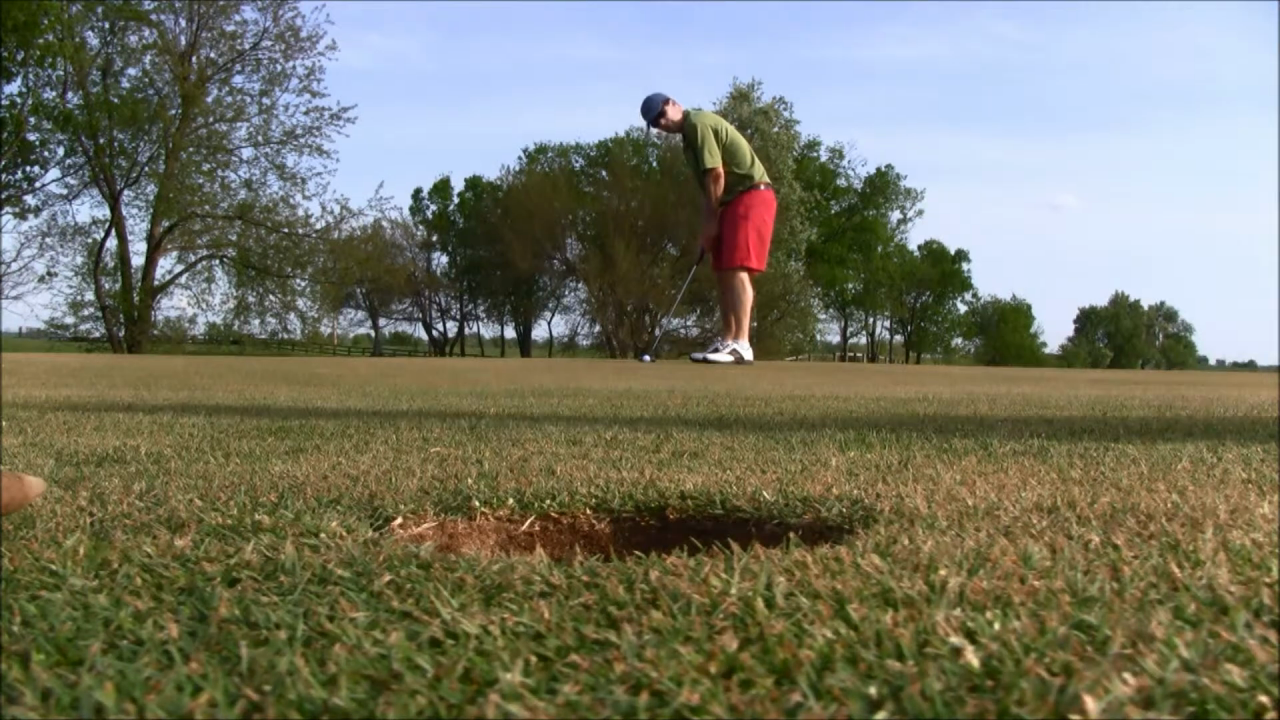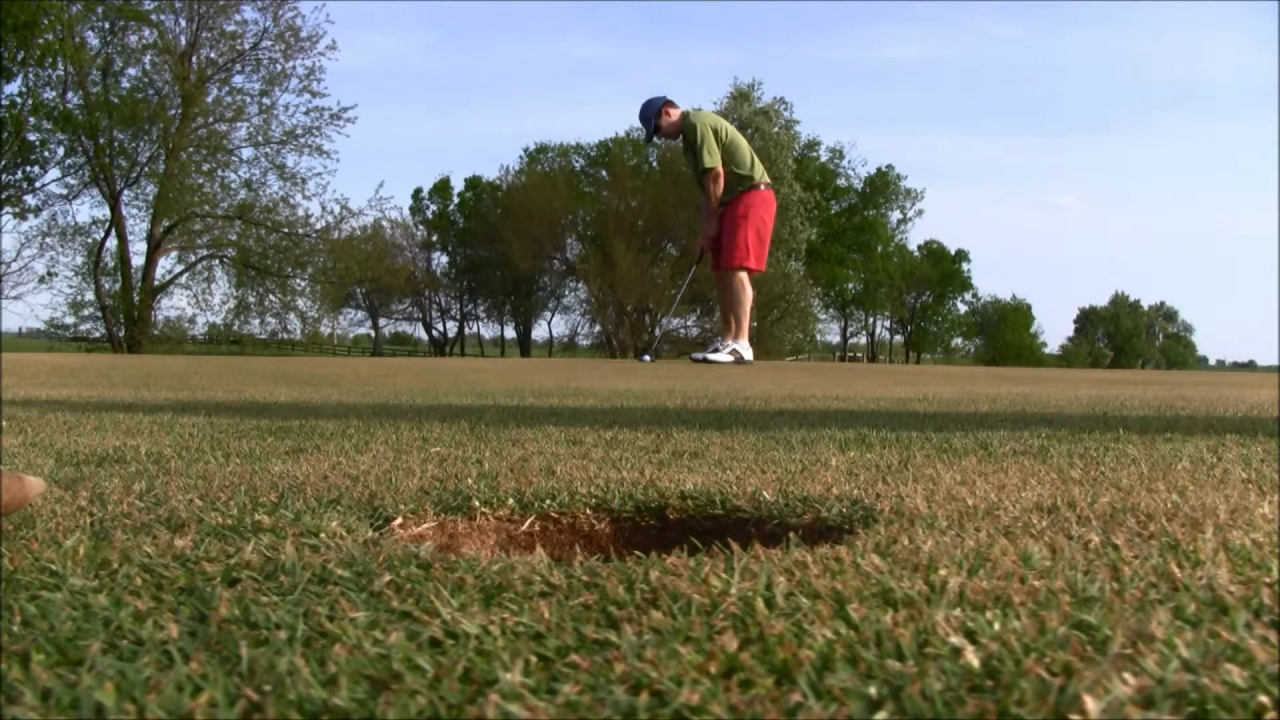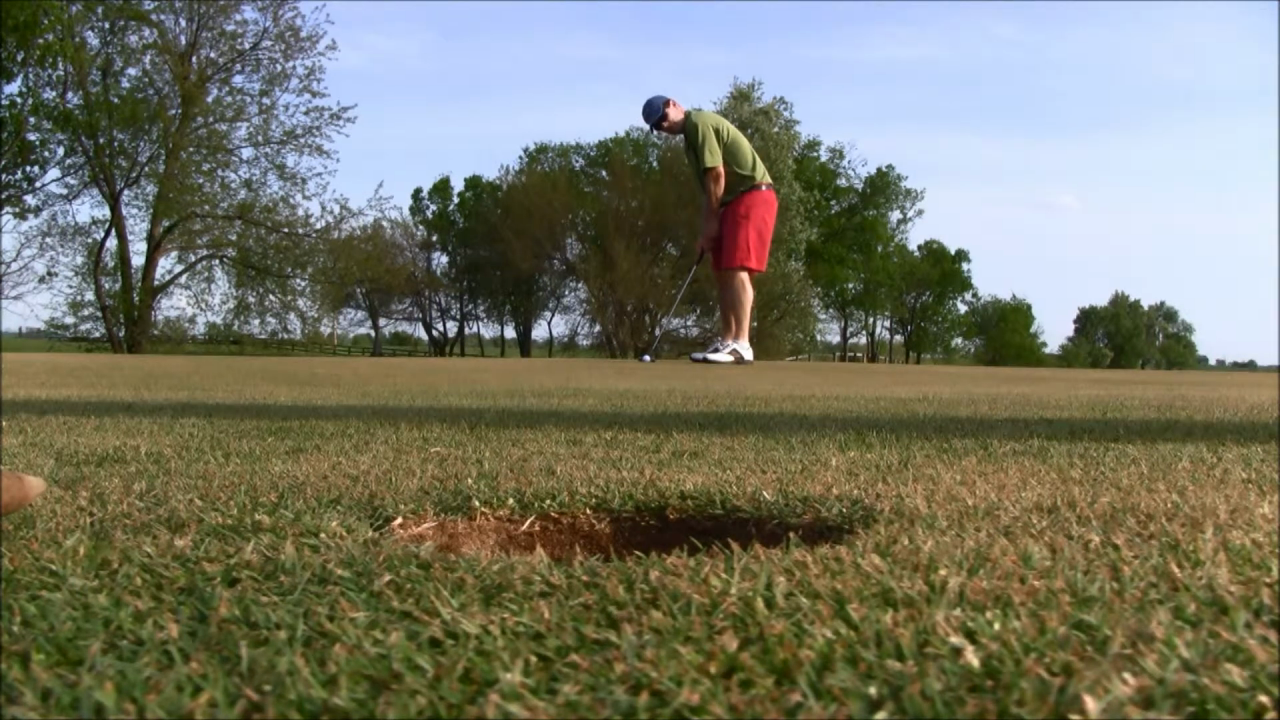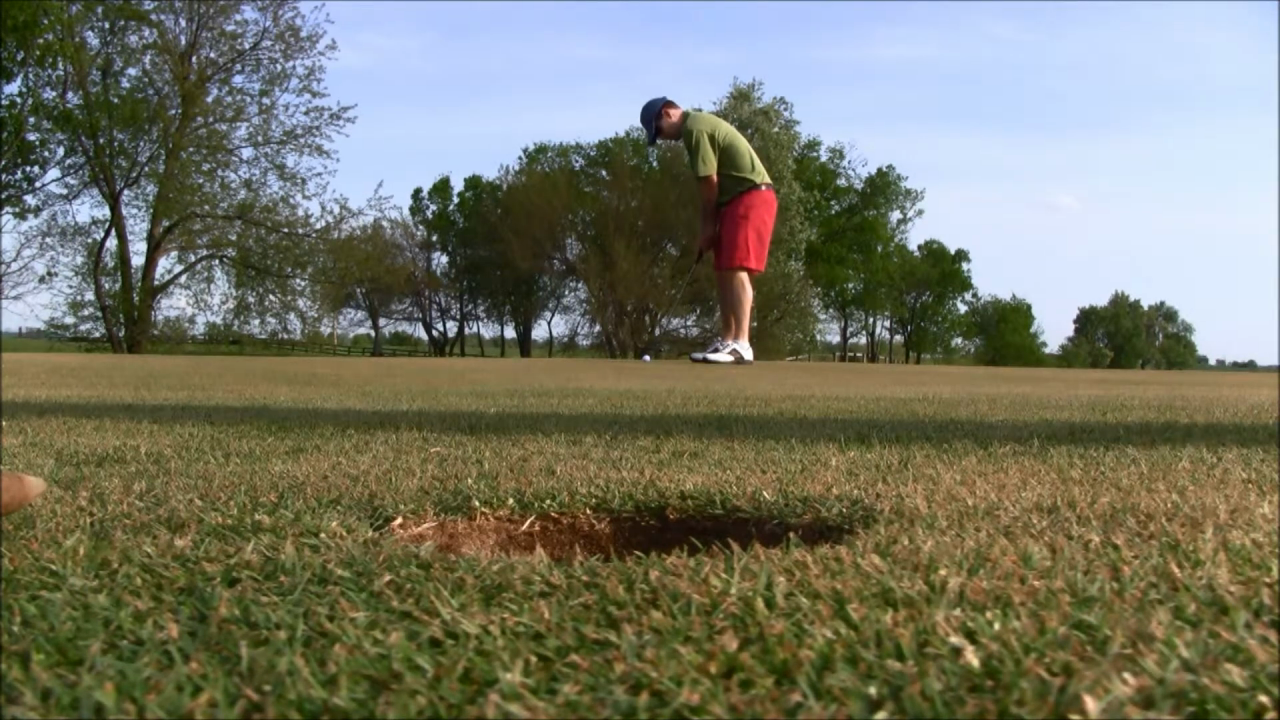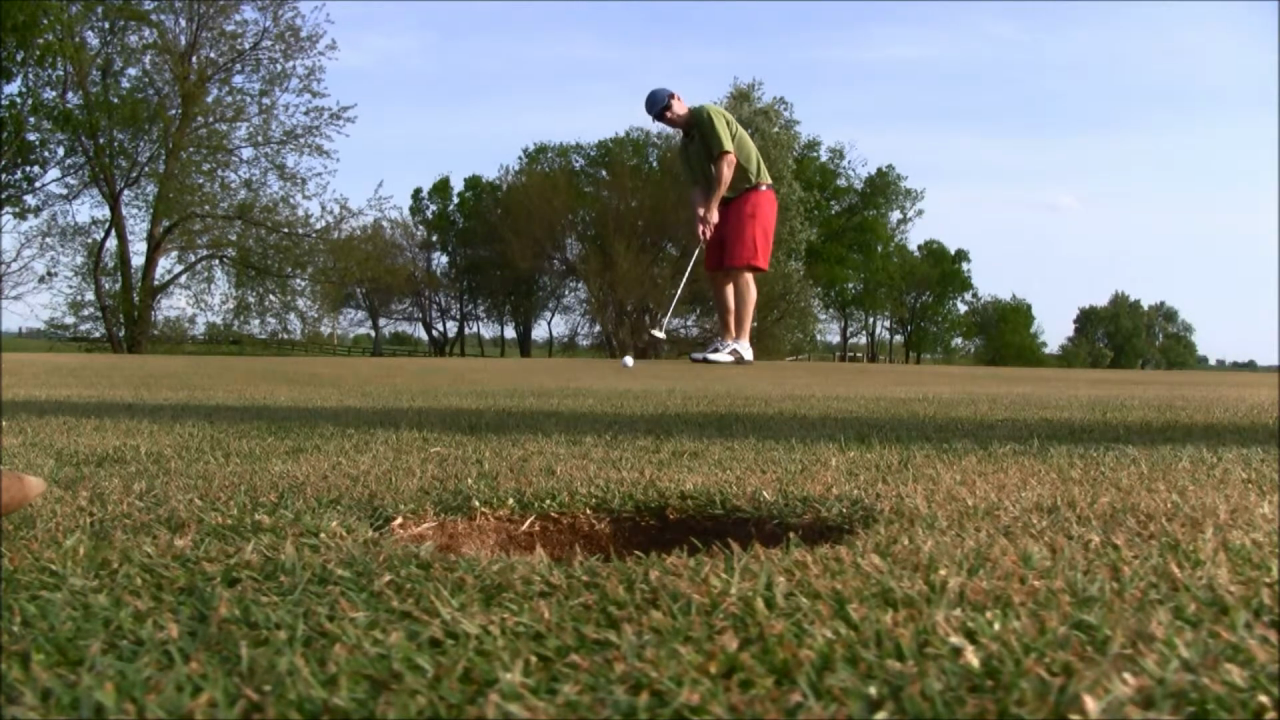
dt=1s
person 1, frame 1
left shoulder: (698, 123)
right shoulder: (692, 133)
left elbow: (716, 175)
right elbow: (710, 183)
left wrist: (709, 221)
right wrist: (709, 226)
left hip: (751, 196)
right hip: (734, 201)
left knee: (737, 269)
right knee: (724, 273)
left ankle: (741, 345)
right ankle: (727, 341)
person 1, frame 2
left shoulder: (697, 123)
right shoulder: (692, 133)
left elbow: (716, 174)
right elbow: (709, 184)
left wrist: (709, 221)
right wrist: (707, 226)
left hip: (750, 196)
right hip: (735, 200)
left knee: (736, 269)
right knee: (723, 272)
left ankle: (741, 345)
right ankle: (727, 341)
person 1, frame 3
left shoulder: (699, 123)
right shoulder: (692, 135)
left elbow: (717, 175)
right elbow: (710, 184)
left wrist: (710, 222)
right wrist: (708, 228)
left hip: (752, 196)
right hip: (735, 201)
left knee: (737, 268)
right knee: (724, 272)
left ankle: (741, 345)
right ankle: (727, 341)
person 1, frame 4
left shoulder: (694, 128)
right shoulder: (699, 126)
left elbow: (709, 182)
right elbow: (712, 183)
left wrist: (707, 227)
right wrist: (710, 227)
left hip: (751, 196)
right hip: (738, 199)
left knee: (736, 269)
right knee: (725, 272)
left ankle: (741, 346)
right ankle: (727, 341)
person 1, frame 5
left shoulder: (707, 115)
right shoulder: (686, 145)
left elbow: (727, 160)
right elbow: (698, 185)
left wrist: (712, 208)
right wrist: (701, 216)
left hip: (753, 195)
right hip: (727, 204)
left knee: (740, 269)
right knee: (718, 273)
left ankle: (742, 345)
right ankle: (726, 341)
